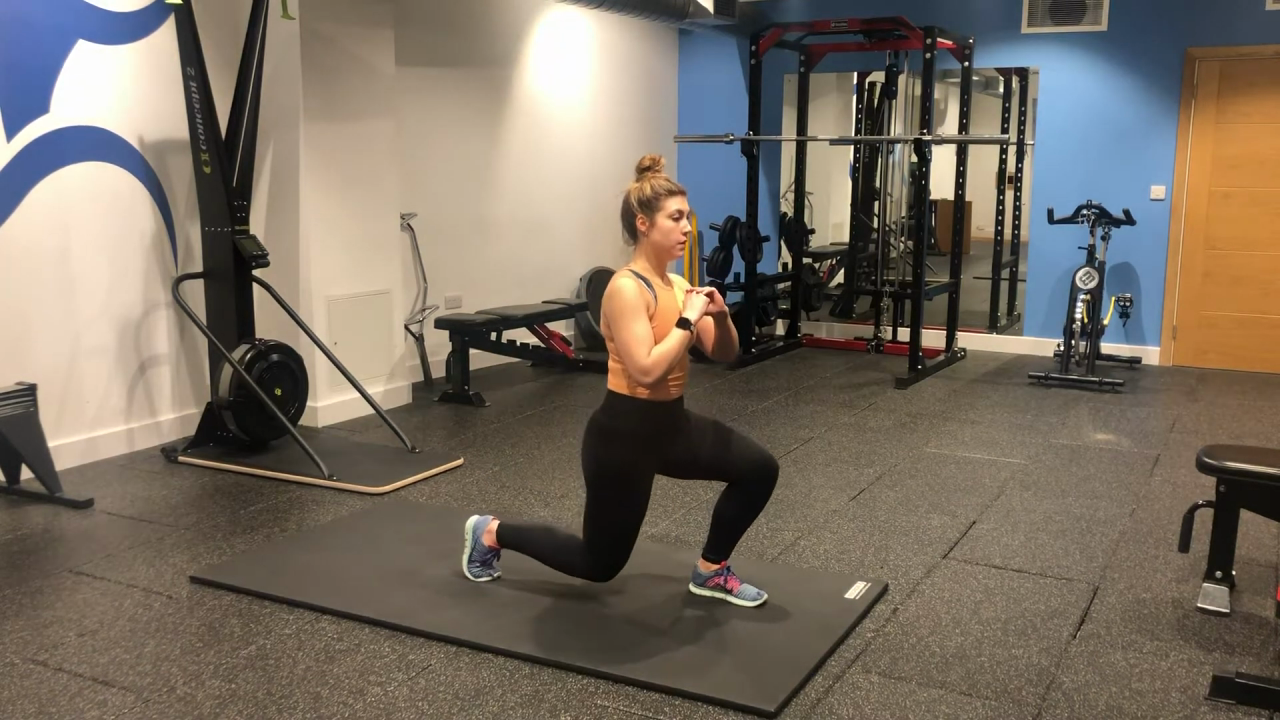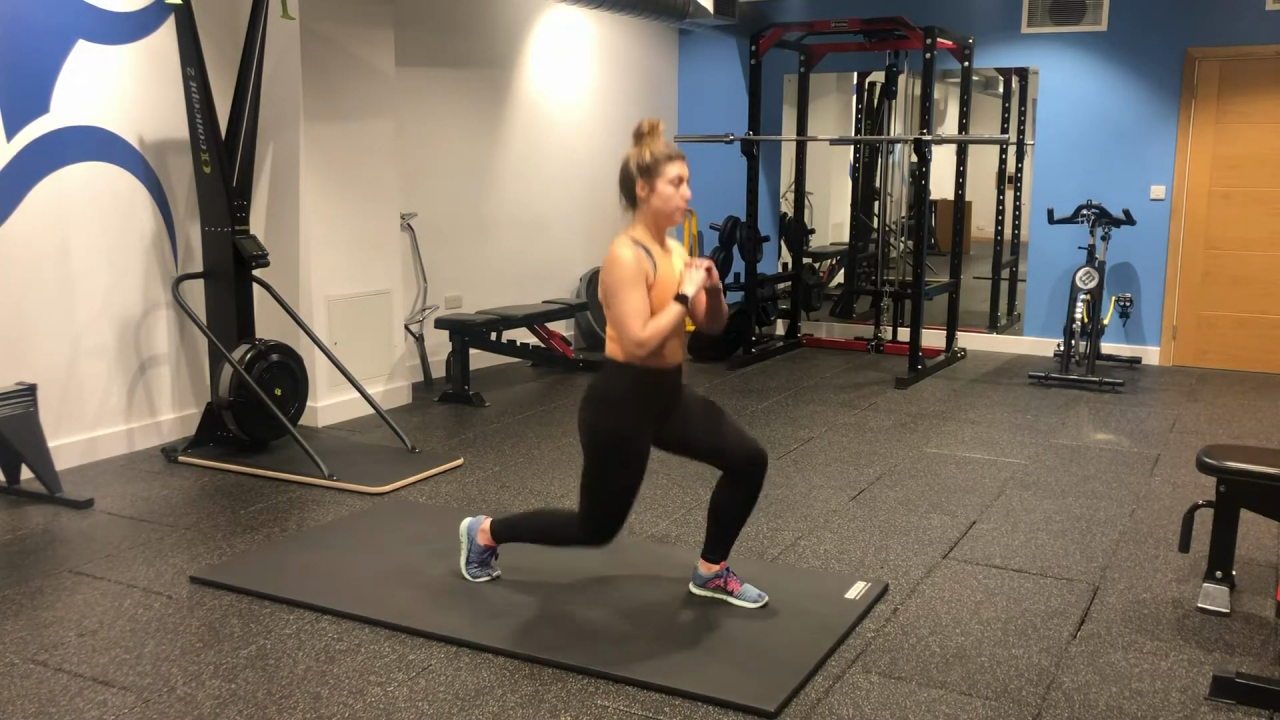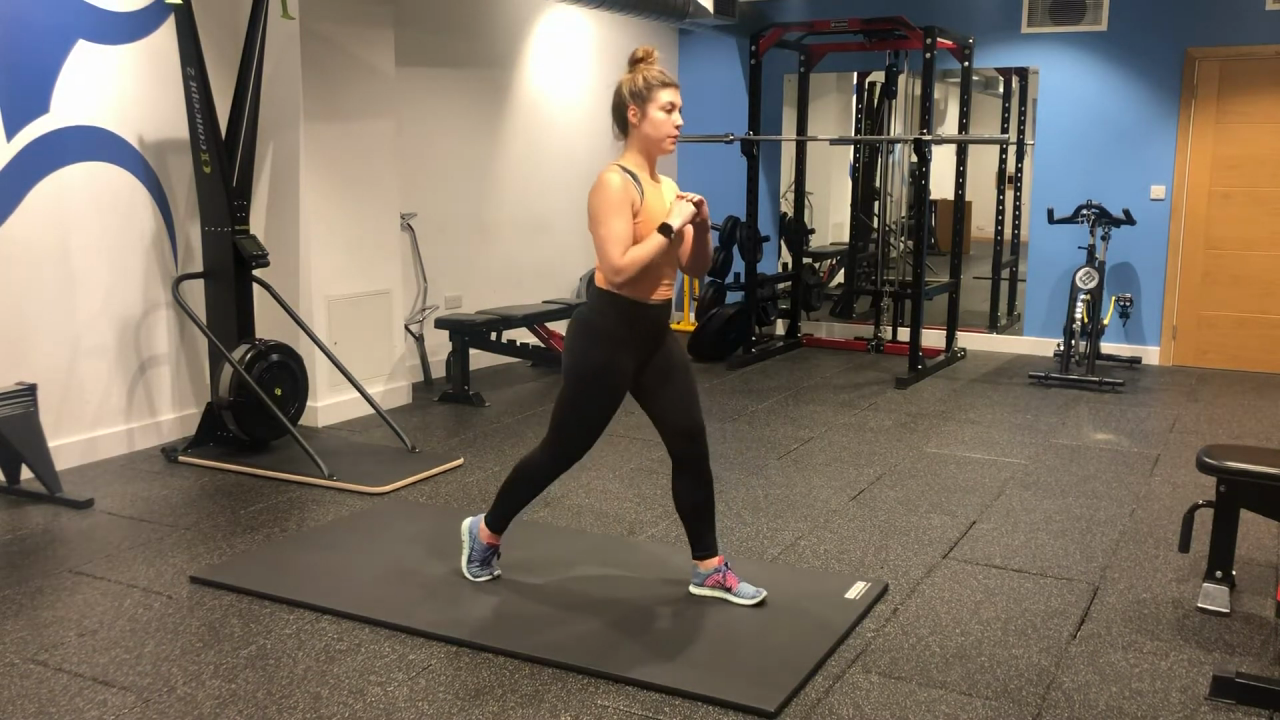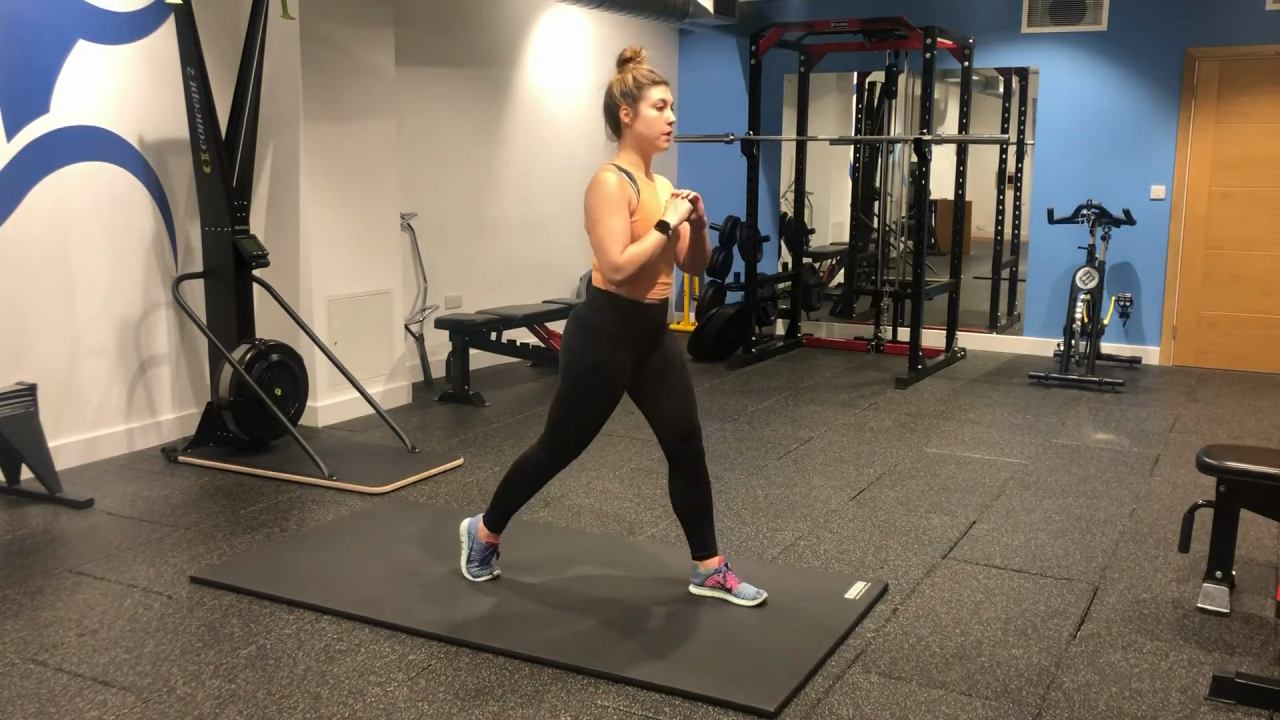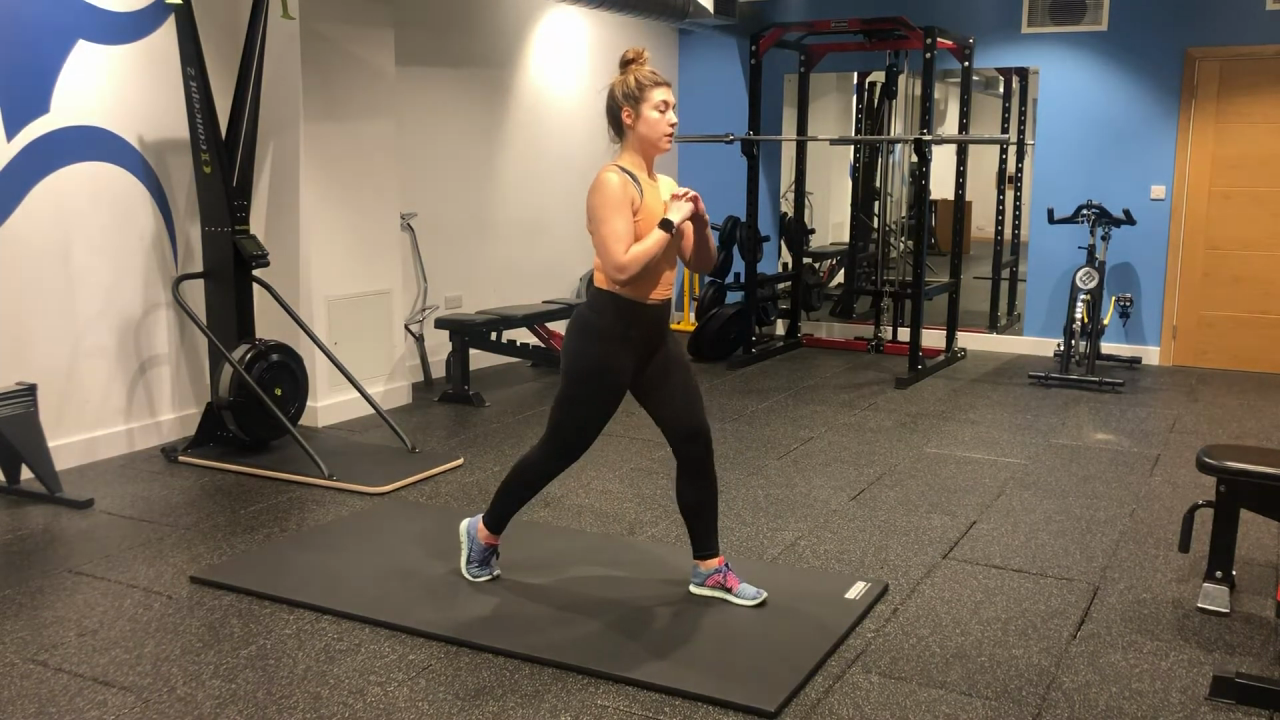
dt=0.5s
person 1, frame 1
left shoulder: (676, 285)
right shoulder: (626, 288)
left elbow: (725, 354)
right elbow: (646, 371)
left wrist: (720, 315)
right wrist: (689, 319)
left hip: (671, 422)
right hip: (623, 432)
left knee: (759, 469)
right knee: (600, 563)
left ankle: (710, 570)
right ankle: (490, 533)
person 1, frame 2
left shoulder: (674, 249)
right shoulder: (625, 256)
left elbow: (712, 325)
right elbow: (639, 340)
left wrist: (712, 288)
right wrist: (686, 293)
left hip: (669, 393)
right hip: (621, 401)
left knee: (748, 461)
right knee: (596, 527)
left ankle: (711, 571)
right ankle: (485, 532)
person 1, frame 3
left shoulder: (666, 184)
right shoulder: (614, 183)
left elbow: (695, 268)
right elbow: (619, 268)
left wrist: (701, 225)
right wrist: (671, 225)
left hip: (655, 334)
right hip: (607, 333)
left knee: (692, 446)
right knee: (562, 450)
left ankle: (709, 569)
right ankle: (485, 532)
person 1, frame 4
left shoulder: (662, 184)
right shoulder: (610, 182)
left elbow: (694, 266)
right elbow: (616, 267)
left wrist: (696, 222)
right wrist: (667, 223)
left hip: (653, 333)
right hip: (605, 333)
left knee: (687, 447)
right knee: (559, 448)
left ankle: (709, 569)
right ankle: (484, 531)
person 1, frame 5
left shoulder: (665, 184)
right shoulder: (613, 183)
left elbow: (702, 264)
right elbow: (621, 267)
left wrist: (698, 219)
right wrist: (671, 221)
left hip: (655, 334)
right hip: (606, 333)
left knee: (696, 444)
right knee: (561, 449)
left ankle: (709, 569)
right ankle: (484, 532)
